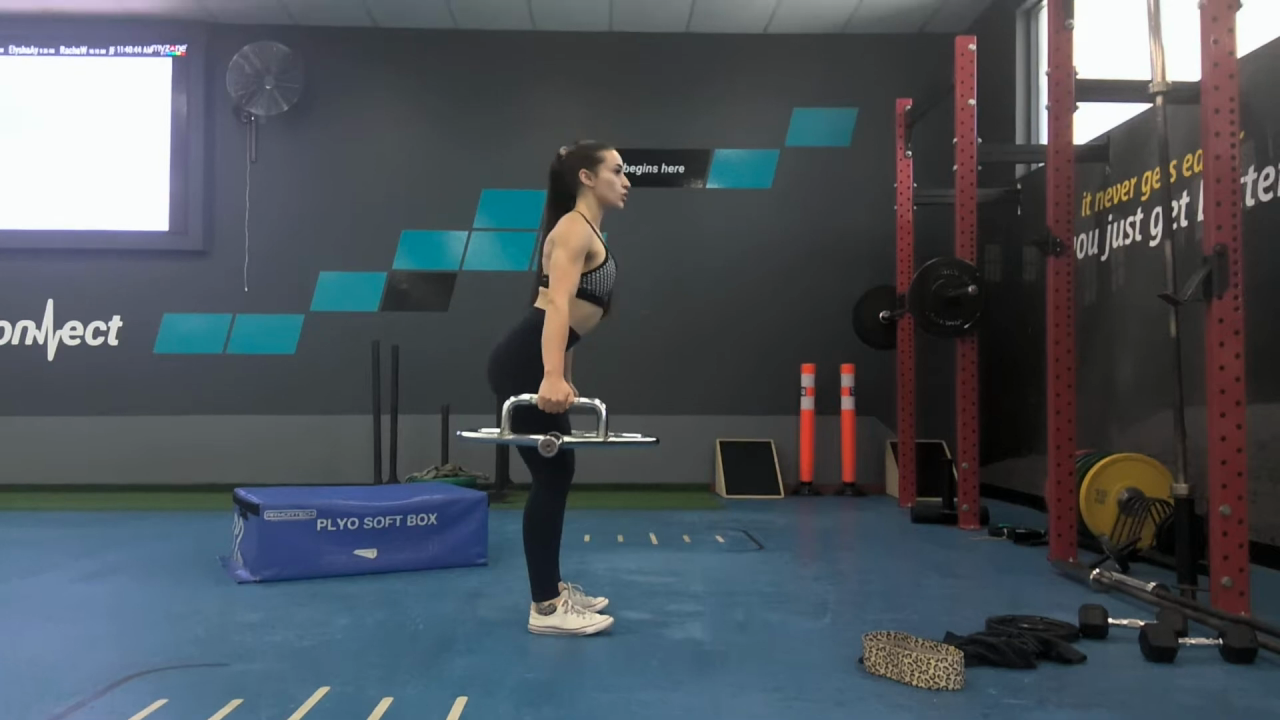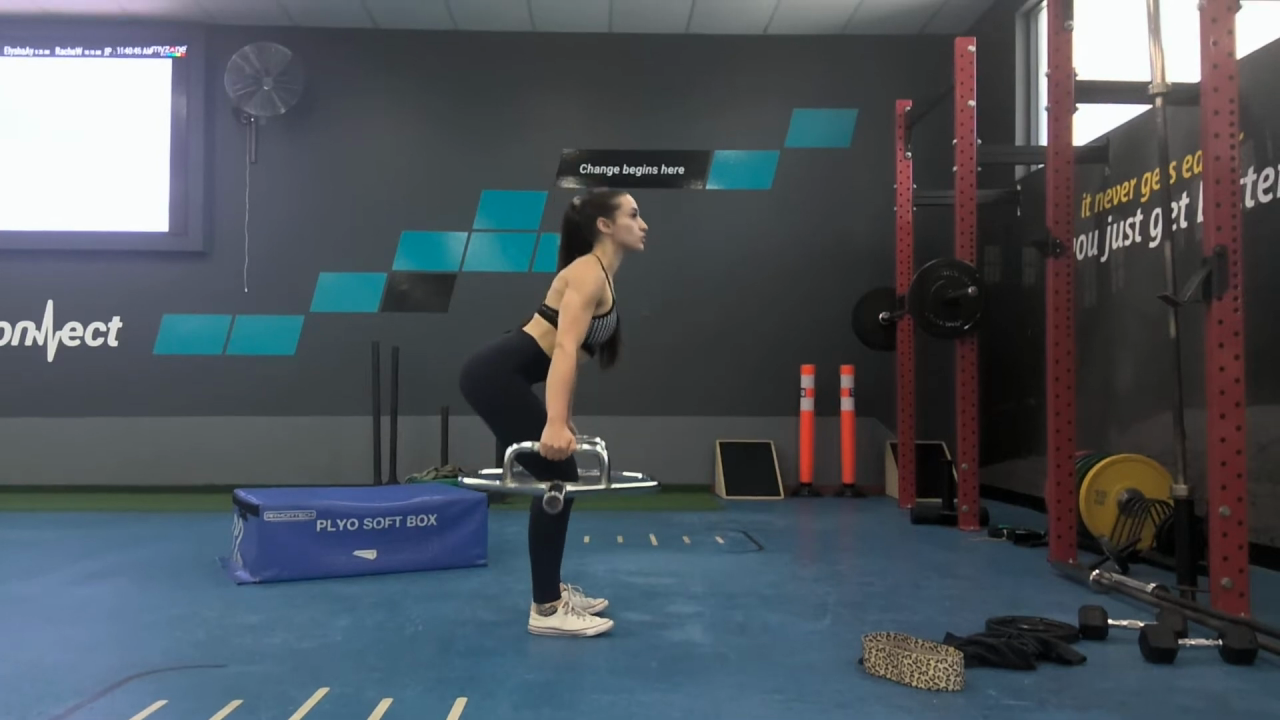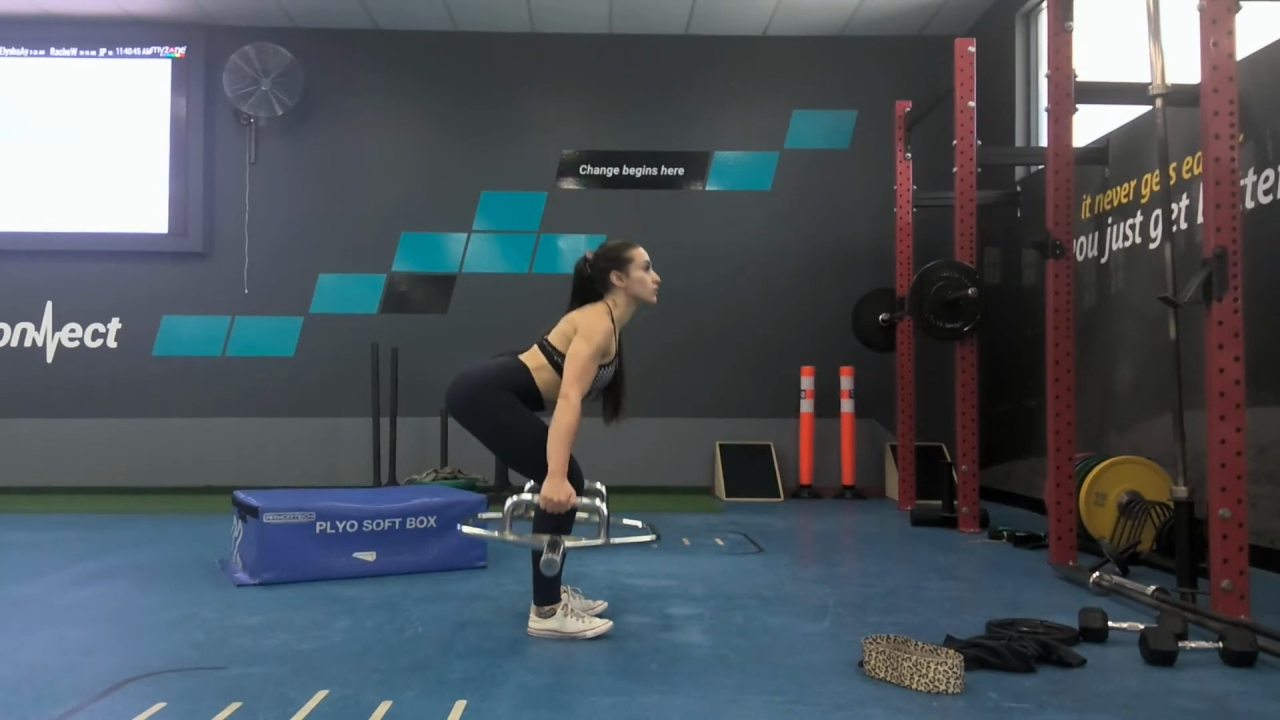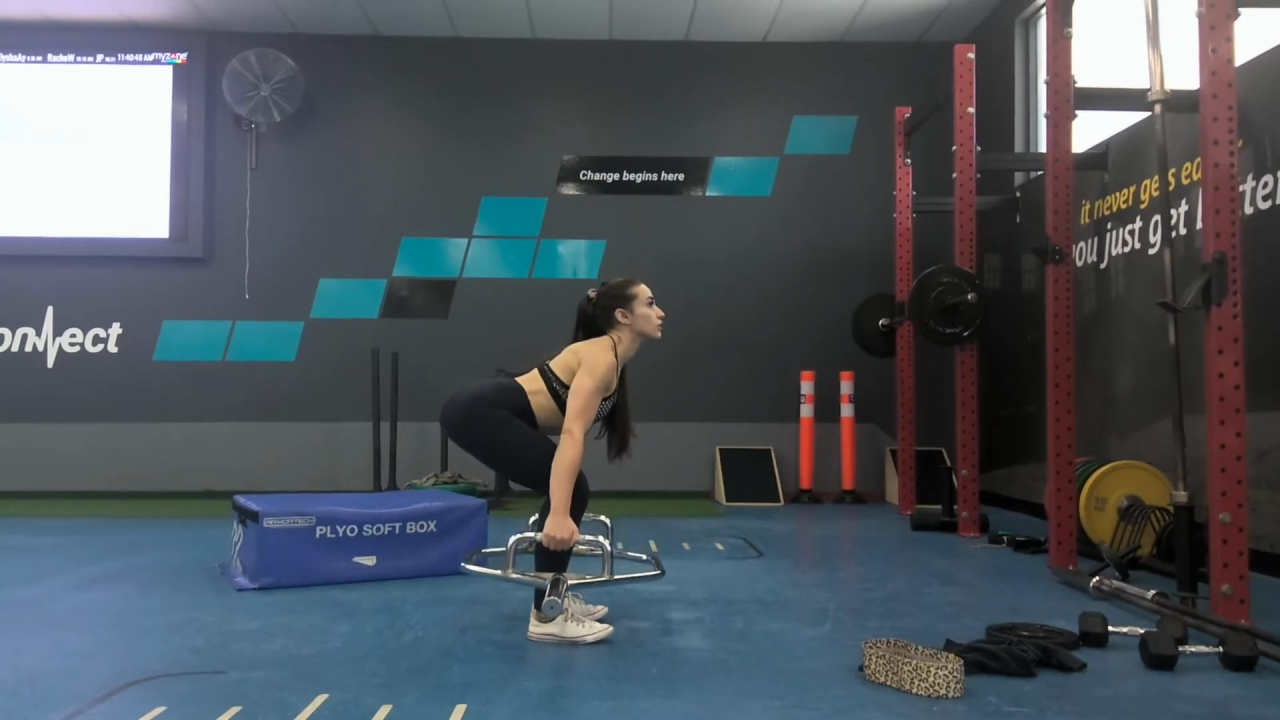
dt=0.5s
person 1, frame 1
left shoulder: (585, 231)
right shoulder: (575, 228)
right elbow: (557, 305)
left wrist: (562, 377)
right wrist: (552, 378)
left hip: (531, 361)
right hip: (524, 361)
left knee: (557, 472)
right knee: (551, 475)
left ankle: (552, 589)
right ankle: (546, 609)
person 1, frame 2
left shoulder: (597, 274)
right shoulder: (589, 273)
left elbow: (567, 352)
right elbow: (564, 349)
left wrist: (564, 419)
right wrist: (554, 424)
left hip: (503, 376)
right hip: (496, 376)
left knee: (560, 479)
right knee: (556, 480)
left ankle: (552, 590)
right ankle: (546, 609)
person 1, frame 3
left shoulder: (605, 325)
right shoulder: (598, 323)
left elbow: (568, 397)
right elbow: (568, 400)
left wrist: (559, 470)
right wrist: (555, 478)
left hip: (486, 392)
right hip: (482, 395)
left knee: (566, 480)
right knee: (564, 487)
left ankle: (551, 590)
right ankle: (547, 611)
person 1, frame 4
left shoulder: (610, 358)
right shoulder: (602, 358)
left elbow: (573, 431)
right elbow: (572, 436)
left wrist: (563, 507)
right wrist: (558, 514)
left hip: (483, 411)
right hip: (477, 414)
left knee: (570, 491)
right knee: (570, 495)
right ankle: (547, 615)
